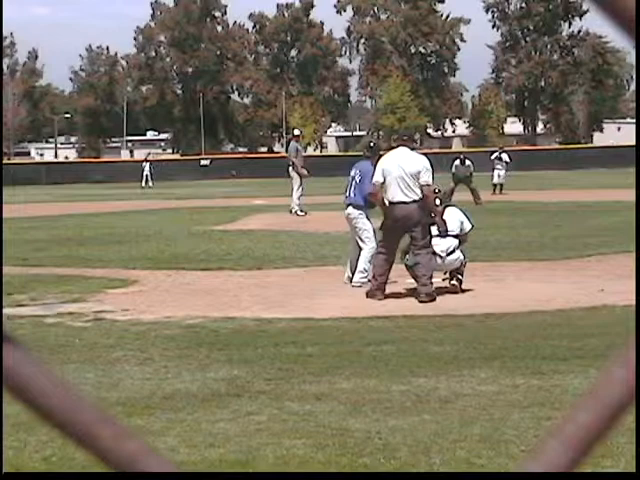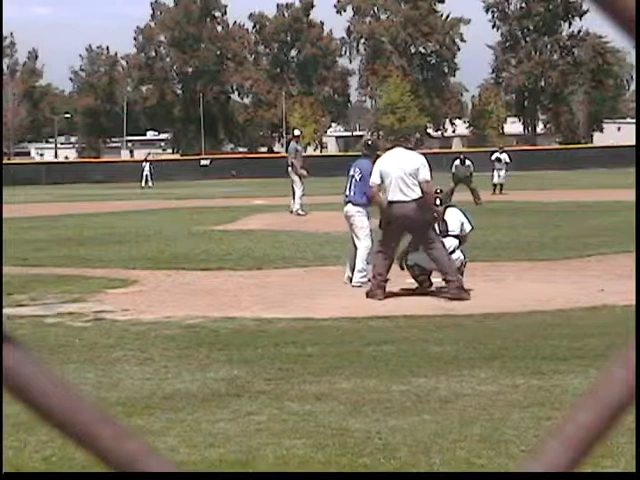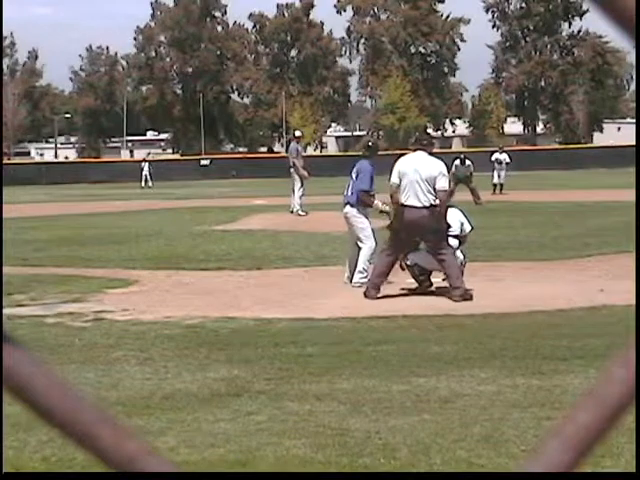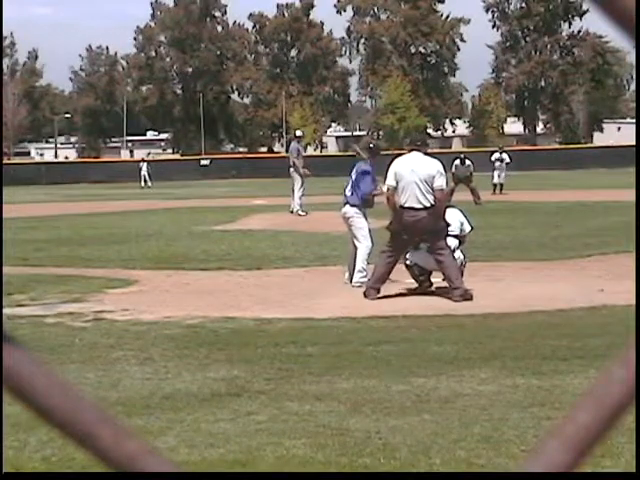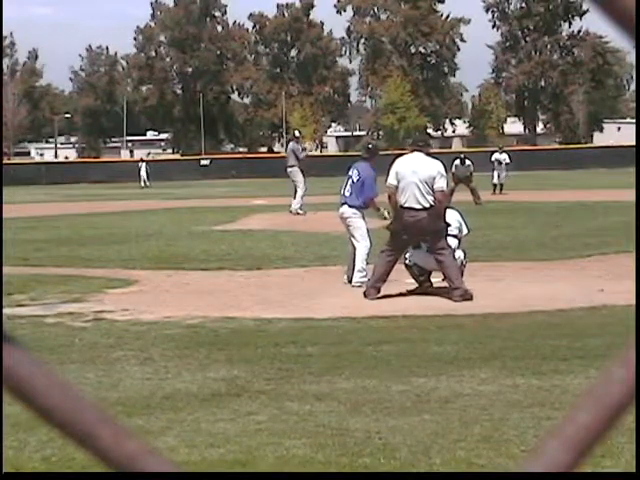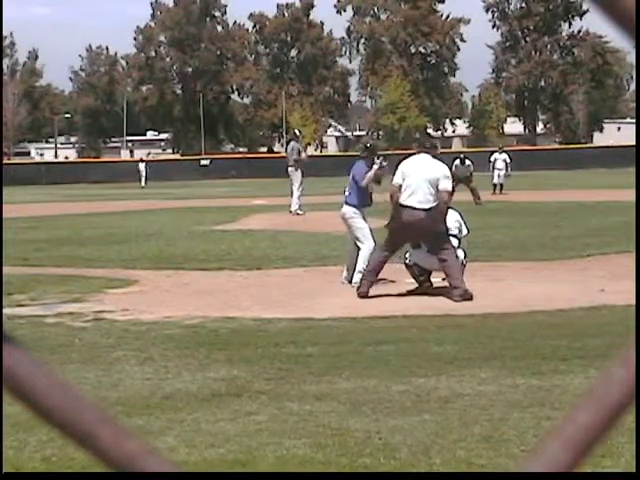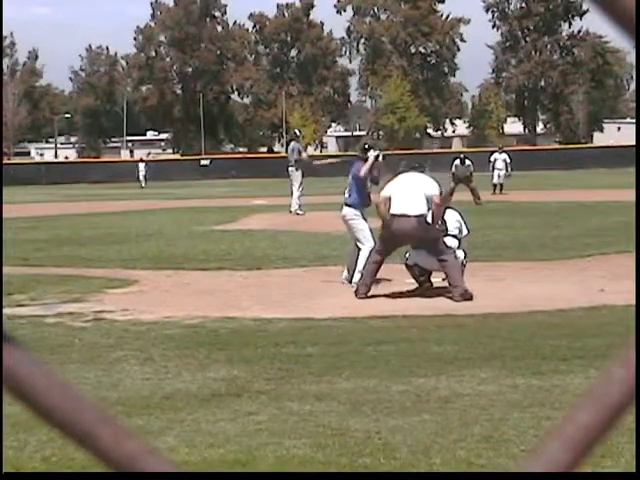
dt=0.5s
person 1, frame 1
left shoulder: (385, 159)
right shoulder: (421, 159)
left elbow: (376, 191)
right elbow: (427, 192)
left wrist: (385, 210)
right wrist: (436, 213)
left hip: (394, 210)
right hip: (416, 209)
left knee: (385, 250)
right knee: (422, 250)
left ankle: (377, 289)
right ankle: (425, 290)
person 1, frame 2
left shoulder: (381, 161)
right shoulder: (417, 157)
left elbow: (374, 192)
right elbow: (427, 189)
left wrist: (385, 211)
right wrist: (431, 209)
left hip: (393, 209)
right hip: (416, 208)
left knee: (385, 249)
right knee: (434, 245)
left ankle: (377, 289)
right ankle: (453, 285)
person 1, frame 3
left shoulder: (402, 161)
right shoulder: (438, 165)
left elbow: (393, 192)
right elbow: (442, 197)
left wrist: (398, 213)
right wrist: (441, 219)
left hip: (406, 214)
right hip: (428, 215)
left knee: (390, 251)
right knee: (444, 252)
left ankle: (372, 288)
right ankle: (458, 290)
person 1, frame 4
left shoulder: (397, 163)
right shoulder: (434, 164)
left elbow: (390, 194)
right elbow: (440, 197)
left wrist: (396, 214)
right wrist: (439, 218)
left hip: (405, 215)
right hip: (428, 215)
left knee: (390, 252)
right knee: (443, 252)
left ankle: (372, 289)
right ankle: (458, 290)
person 1, frame 5
left shoulder: (399, 162)
right shoulder: (436, 165)
left elbow: (391, 193)
right elbow: (440, 197)
left wrist: (397, 215)
right wrist: (440, 218)
left hip: (405, 215)
right hip: (428, 216)
left knee: (389, 252)
right knee: (444, 252)
left ankle: (372, 289)
right ankle: (458, 291)
person 1, frame 6
left shoulder: (406, 163)
right shoulder: (441, 168)
left elbow: (394, 192)
right elbow: (445, 199)
left wrist: (397, 213)
right wrist: (440, 219)
left hip: (404, 214)
right hip: (428, 216)
left knee: (385, 250)
right knee: (446, 252)
left ankle: (365, 286)
right ankle: (458, 290)
person 1, frame 7
left shoulder: (396, 180)
right shoulder: (428, 180)
left elbow: (380, 202)
right elbow: (437, 202)
left wrist: (387, 224)
right wrist: (435, 224)
left hip: (396, 224)
right hip: (419, 224)
left knee: (378, 253)
right knee: (446, 253)
left ankle: (362, 289)
right ankle: (459, 291)
person 2, frame 1
left shoulder: (357, 166)
right shoulder: (369, 169)
right elbow: (369, 194)
left hip: (350, 209)
right hip: (359, 211)
left knee: (357, 244)
right knee: (370, 244)
left ankle: (350, 276)
right ankle: (360, 279)
person 2, frame 2
left shoulder: (355, 164)
right shoulder: (369, 167)
right elbow: (371, 194)
left hip: (349, 207)
right hip: (359, 209)
left knee: (357, 243)
right knee: (364, 244)
left ankle: (350, 275)
right ankle: (359, 279)
person 2, frame 3
left shoulder: (359, 164)
right shoulder: (367, 167)
right elbow: (362, 193)
left wrist: (375, 201)
right wrist: (376, 204)
left hip: (350, 208)
right hip: (356, 210)
left knee: (356, 244)
right knee: (369, 243)
left ankle: (350, 276)
right ankle: (359, 279)
person 2, frame 4
left shoulder: (360, 165)
right shoulder: (366, 169)
left elbow: (369, 187)
right elbow: (366, 193)
left wrist: (380, 189)
right wrist: (382, 191)
left hip: (349, 208)
right hip: (356, 210)
left knee: (357, 243)
right knee: (365, 244)
left ankle: (350, 276)
right ankle: (359, 279)
person 2, frame 5
left shoulder: (355, 166)
right shoulder: (369, 172)
right elbow: (369, 199)
right wrist: (381, 211)
left hip: (345, 208)
right hip: (353, 211)
left knee: (356, 243)
right knee: (363, 244)
left ankle: (350, 275)
right ankle: (359, 279)
person 2, frame 6
left shoulder: (362, 165)
right shoulder: (361, 167)
left elbow: (376, 180)
right elbow: (363, 183)
left wrist: (379, 168)
right wrist: (375, 168)
left hip: (351, 209)
right hip: (354, 210)
left knee: (359, 243)
right knee: (367, 244)
left ankle: (349, 276)
right ankle: (358, 279)
person 2, frame 7
left shoulder: (362, 166)
right shoulder: (358, 165)
left elbow: (376, 180)
right elbow: (362, 175)
right wrist: (371, 159)
left hip: (353, 211)
right hip: (354, 211)
left knee: (360, 244)
right knee: (368, 244)
left ankle: (348, 276)
right ankle: (358, 279)
